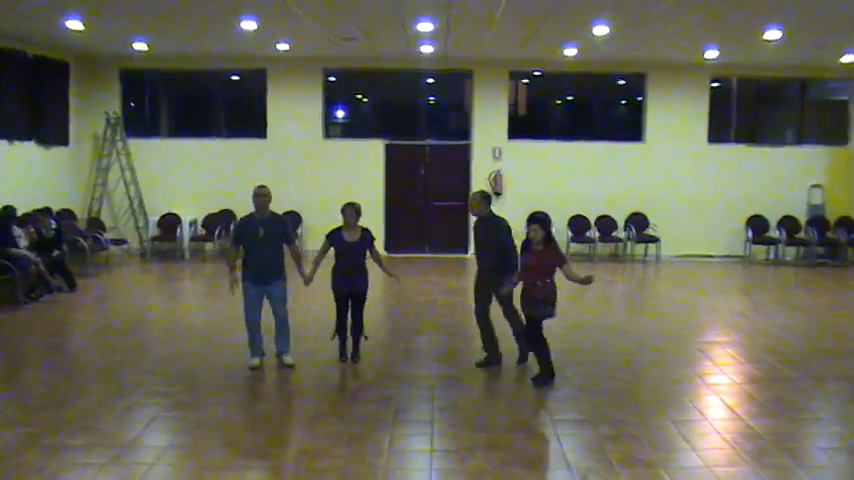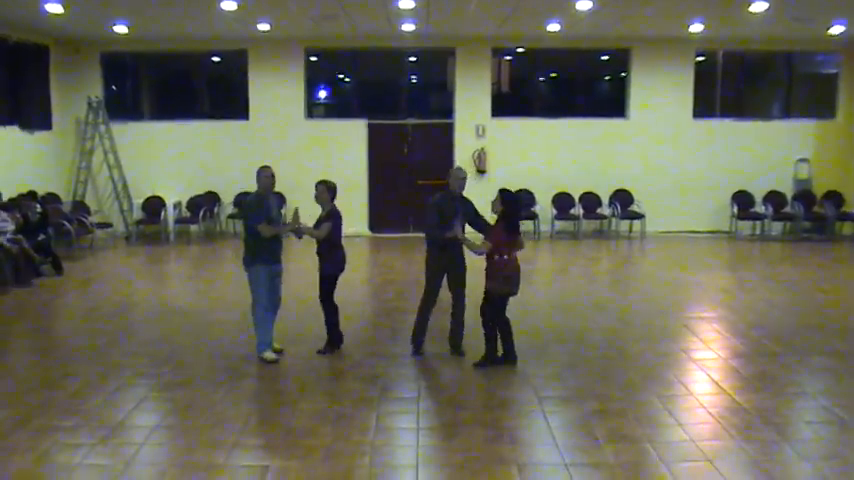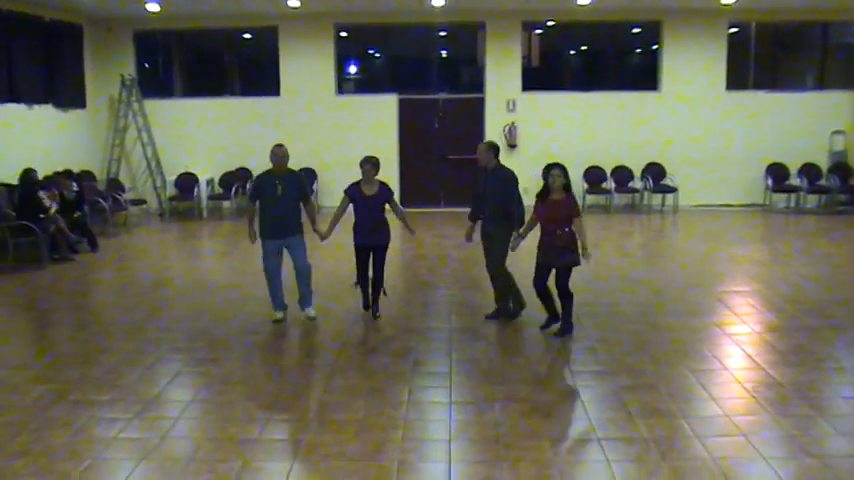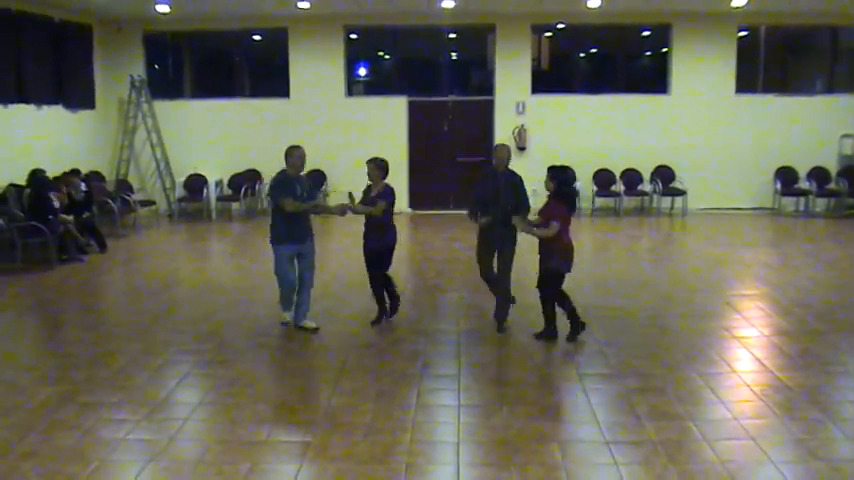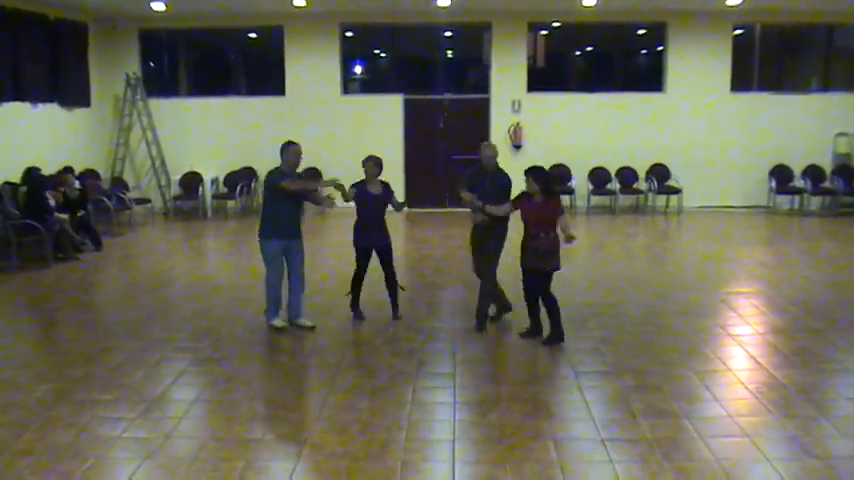
dt=1s
person 1, frame 1
left shoulder: (279, 222)
right shoulder: (244, 223)
left elbow: (292, 246)
right elbow: (234, 249)
left wrist: (300, 269)
right wrist: (232, 273)
left hip: (276, 277)
right hip: (251, 279)
left knee: (281, 316)
right knee: (252, 318)
left ankle: (284, 353)
right ankle: (256, 354)
person 1, frame 2
left shoulder: (273, 200)
right shoulder: (253, 202)
right elbow: (265, 231)
left wrist: (289, 226)
right wrist: (289, 226)
left hip: (274, 259)
right hip: (257, 261)
left knee: (274, 302)
right knee: (262, 303)
left ankle: (266, 340)
right ankle: (263, 348)
person 1, frame 3
left shoulder: (296, 178)
right shoulder: (261, 180)
left elbow: (307, 203)
right elbow: (252, 205)
left wrist: (314, 226)
right wrist: (251, 228)
left hip: (294, 232)
right hip: (270, 235)
left knee: (303, 267)
right knee: (272, 273)
left ankle: (306, 304)
right ankle: (279, 309)
person 1, frame 4
left shoulder: (303, 181)
right shoulder: (279, 181)
left elbow: (311, 207)
right elbow: (289, 206)
left wrist: (333, 210)
right wrist: (313, 204)
left hip: (305, 238)
right hip: (284, 240)
left knee: (307, 279)
right knee: (288, 279)
left ankle: (301, 318)
right ankle: (286, 308)
person 1, frame 5
left shoulder: (298, 178)
right shoulder: (274, 176)
left elbow: (312, 196)
right elbow: (292, 186)
left wrist: (324, 200)
right wrist: (320, 184)
left hip: (294, 235)
right hip: (271, 236)
left knee: (297, 277)
right knee: (275, 276)
left ankle: (296, 316)
right ankle: (272, 315)
person 2, frame 1
left shoulder: (500, 225)
right shoulder: (478, 224)
left elbow: (511, 255)
left wrist: (509, 281)
left hip: (501, 277)
right hip: (483, 275)
left knee: (509, 313)
right knee: (480, 313)
left ankle: (524, 349)
right ankle: (492, 354)
person 2, frame 2
left shoulder: (466, 204)
right shoulder: (437, 202)
left elbow: (480, 223)
right elbow: (430, 231)
right wrist: (448, 234)
left hip: (456, 255)
right hip: (436, 255)
left knee: (459, 298)
right knee: (429, 298)
left ankle: (456, 342)
right ankle: (417, 342)
person 2, frame 3
left shoulder: (506, 176)
right shoulder: (483, 174)
left elbow: (516, 204)
left wrist: (516, 230)
right wrist: (472, 224)
left hip: (502, 227)
right hip: (487, 226)
left knee: (497, 266)
right knee: (491, 267)
left ankle: (517, 302)
right ankle: (503, 307)
person 2, frame 4
left shoulder: (515, 179)
right shoulder: (484, 178)
left elbow: (523, 204)
right elbow: (475, 204)
left wrist: (520, 218)
right wrist: (477, 217)
left hip: (507, 230)
right hip: (487, 229)
left knee: (504, 272)
right knee: (485, 270)
left ankle: (501, 317)
right ankle: (505, 298)
person 2, frame 5
left shoulder: (503, 178)
right shoulder: (475, 175)
left elbow: (503, 208)
right elbow: (467, 194)
left wrist: (485, 216)
right wrist: (472, 203)
left hip: (496, 228)
right hip: (479, 225)
left knee: (487, 271)
right knee: (480, 269)
left ankle: (482, 317)
right ankle: (502, 304)
person 3, frame 1
left shoulder: (552, 251)
right shoulder: (526, 247)
left elbow: (570, 273)
left wrist: (584, 280)
right wrist: (512, 283)
left hip: (543, 297)
right hip: (528, 296)
left knee: (531, 334)
right knee: (535, 334)
left ankle: (547, 373)
right ankle: (546, 371)
person 3, frame 2
left shoulder: (500, 227)
right shoulder: (509, 225)
left elbow: (481, 250)
right elbow: (520, 245)
left wrist: (462, 237)
left hip: (502, 274)
right hip: (506, 272)
left knee: (487, 312)
right knee: (498, 314)
left ankle: (491, 355)
right ankle: (508, 355)
person 3, frame 3
left shoulder: (570, 201)
right shoulder: (541, 199)
left elbow: (578, 226)
right elbow: (532, 221)
left wrist: (584, 247)
right wrist: (519, 238)
left hip: (565, 247)
right hip: (546, 246)
left knee: (562, 286)
right knee: (538, 283)
left ankle: (567, 324)
right ankle: (553, 315)
person 3, frame 4
left shoulder: (560, 204)
right shoulder: (554, 200)
left elbow: (551, 232)
right elbow: (545, 222)
left wrist: (527, 228)
right wrist: (530, 223)
left hip: (558, 252)
right hip: (551, 251)
left knee: (554, 290)
right knee: (545, 288)
left ankle: (576, 323)
right ankle: (550, 329)
person 3, frame 5
left shoulder: (553, 201)
right shoulder: (524, 199)
left elbow: (563, 224)
right elbow: (500, 211)
left wrist: (568, 236)
right wrist: (480, 205)
left hip: (547, 250)
right hip: (529, 249)
left knee: (544, 291)
right knee: (529, 288)
left ankle: (557, 332)
right ankle: (535, 326)
person 4, frame 1
left shoulder: (365, 234)
right shoulder: (334, 234)
left elbow: (374, 255)
right elbow: (322, 254)
left wrist: (387, 271)
right wrist: (312, 273)
left hip: (359, 280)
right hip: (340, 280)
left knee: (357, 316)
right knee: (341, 316)
left ankle: (356, 348)
right ankle: (342, 349)
person 4, frame 2
left shoulder: (332, 213)
right shoulder: (325, 211)
left elbow: (319, 234)
left wrist: (300, 226)
right wrist: (302, 229)
left hip: (333, 260)
right hip: (327, 260)
left knee: (326, 299)
right knee: (326, 298)
left ankle: (333, 342)
right ankle: (336, 336)
person 4, frame 3
left shoulder: (384, 188)
right shoulder: (353, 189)
left elbow: (396, 209)
right elbow: (341, 210)
left wrist: (407, 225)
right wrist: (329, 230)
left hip: (381, 234)
right hip: (361, 234)
left knee: (378, 270)
right knee: (362, 269)
left ankle: (375, 305)
right ankle: (366, 298)
person 4, frame 4
left shoulder: (387, 191)
right shoulder: (368, 189)
left elbow: (376, 211)
right elbow: (363, 209)
left wrist: (354, 206)
right wrist: (353, 207)
left hip: (385, 237)
right hip: (370, 237)
left knee: (380, 273)
right knee: (373, 274)
left ankle: (393, 300)
right ankle: (382, 310)
person 4, frame 5
left shoulder: (385, 187)
right shoulder: (359, 187)
left elbow: (395, 205)
right elbow: (347, 198)
left wrist: (399, 206)
right wrist: (342, 189)
left hip: (381, 233)
right hip: (363, 234)
left knee: (389, 270)
right knee: (361, 269)
left ankle: (395, 307)
right ankle: (355, 305)
